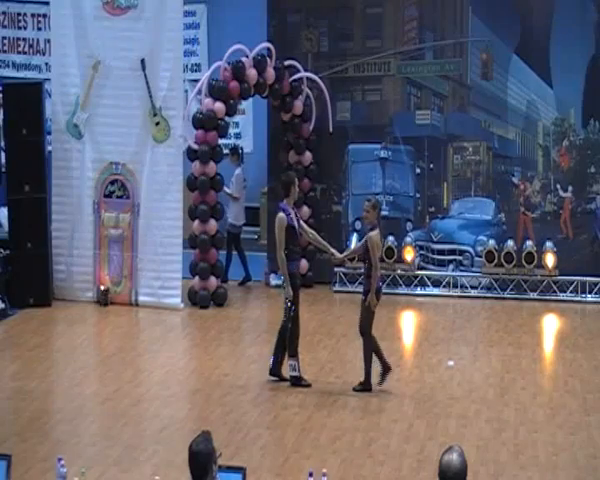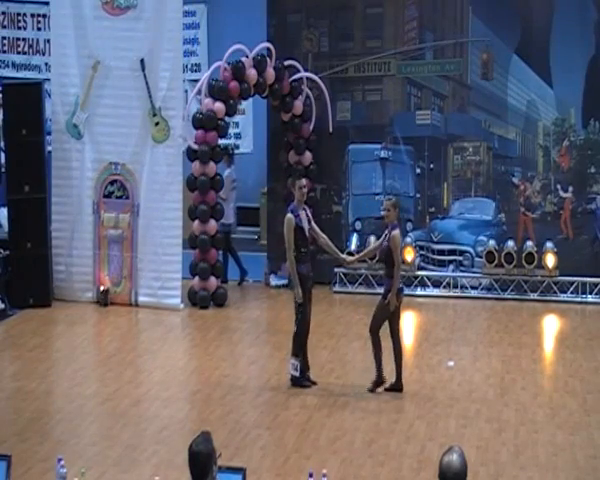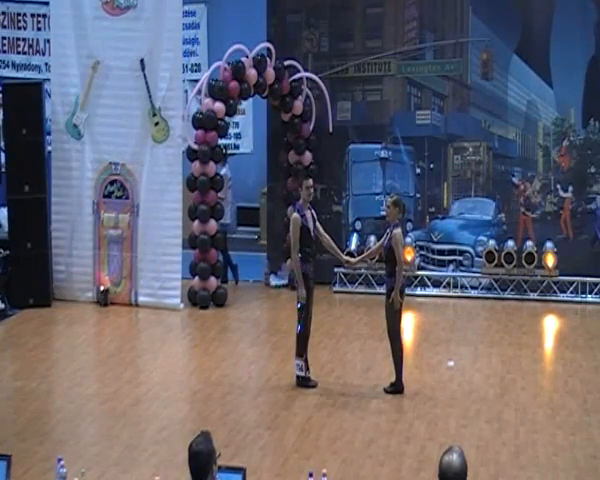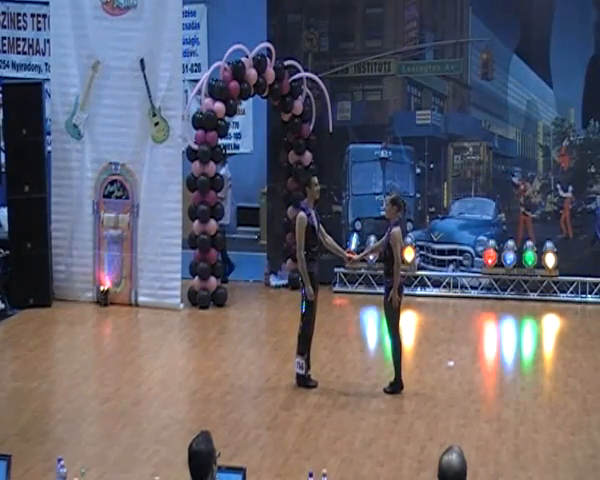
dt=0.7s
person 1, frame 1
left shoulder: (293, 212)
right shoulder: (282, 216)
left elbow: (310, 234)
right elbow: (280, 253)
left wrist: (330, 250)
right wrist: (287, 285)
left hip: (295, 272)
right hip: (289, 273)
left knee: (288, 321)
right knee: (293, 323)
left ankle: (276, 367)
right ankle: (294, 374)
person 1, frame 2
left shoulder: (306, 212)
right shoulder: (290, 217)
left elbow: (320, 237)
right elbow: (289, 254)
left wrist: (340, 256)
right wrist: (296, 285)
left hip: (308, 271)
right hip: (298, 273)
left knee: (306, 323)
right knee: (301, 323)
left ankle: (303, 370)
right ankle: (295, 374)
person 1, frame 3
left shoulder: (311, 212)
right shoulder: (296, 216)
left elbow: (324, 237)
right elbow: (294, 253)
left wrist: (342, 257)
right wrist: (300, 285)
left hip: (311, 270)
right hip: (302, 272)
left knee: (307, 322)
right knee: (303, 322)
left ankle: (304, 370)
right ankle: (301, 374)
person 1, frame 4
left shoulder: (314, 212)
right shoulder: (302, 216)
left elbow: (325, 239)
right elbow: (300, 253)
left wrist: (344, 255)
right wrist: (307, 284)
left hip: (315, 270)
right hip: (307, 272)
left knee: (310, 322)
right knee: (306, 322)
left ankle: (305, 369)
right ankle: (301, 374)
person 2, frame 1
left shoulder: (373, 235)
right shoulder: (371, 233)
left elbow: (375, 266)
right elbow: (359, 248)
left wrist: (372, 294)
right wrist: (342, 256)
left hip: (372, 288)
right hip: (370, 286)
left knee: (366, 333)
right knee: (365, 331)
left ankle: (367, 382)
right ankle: (385, 365)
person 2, frame 2
left shoulder: (395, 234)
right shoulder: (388, 232)
left elbow: (398, 266)
right elbow: (374, 249)
left wrist: (393, 293)
right wrist: (354, 259)
left hip: (393, 289)
right hip: (391, 288)
left knee: (374, 329)
right knee: (394, 334)
left ankle: (379, 376)
right ankle: (398, 381)
person 2, frame 3
left shoulder: (397, 232)
right shoulder: (390, 230)
left elbow: (400, 263)
right elbow: (377, 248)
left wrist: (396, 291)
right wrist: (356, 260)
left hip: (394, 287)
right hip: (390, 285)
left knee: (394, 335)
right knee: (393, 334)
left ankle: (398, 383)
right ankle: (398, 380)
person 2, frame 4
left shoulder: (396, 230)
right shoulder: (391, 229)
left elbow: (397, 262)
right elbow: (378, 246)
left wrist: (394, 289)
right wrist: (359, 257)
left hip: (393, 286)
right hip: (389, 284)
left knee: (393, 333)
right knee: (393, 333)
left ankle: (398, 381)
right ankle: (397, 379)
person 3, frame 1
left shoulder: (237, 173)
right shoulder: (239, 172)
left elbow: (236, 196)
left wrist: (224, 189)
right wrist: (227, 189)
left hip: (235, 217)
right hip: (237, 216)
left knee: (229, 246)
right knee: (237, 246)
left ankle: (225, 275)
right ankle: (247, 274)
person 3, frame 2
left shoulder: (227, 174)
right shoulder: (232, 172)
left elbow: (223, 197)
right wrist: (218, 190)
left hip: (225, 216)
right hip: (229, 215)
left knee: (225, 247)
right knee: (228, 246)
left ankle: (224, 276)
right ankle: (242, 270)
person 3, frame 3
left shoulder: (223, 173)
right shoulder: (226, 171)
left elbow: (221, 196)
left hip: (223, 216)
right hip: (226, 216)
left knee: (223, 246)
right knee: (223, 246)
right ankle: (225, 275)
person 3, frame 4
left shoulder: (223, 173)
right shoulder: (225, 171)
left elbow: (221, 197)
left hip: (221, 216)
right hip: (224, 216)
left knee: (221, 246)
right knee: (221, 245)
left ankle: (224, 275)
right ankle: (229, 264)
